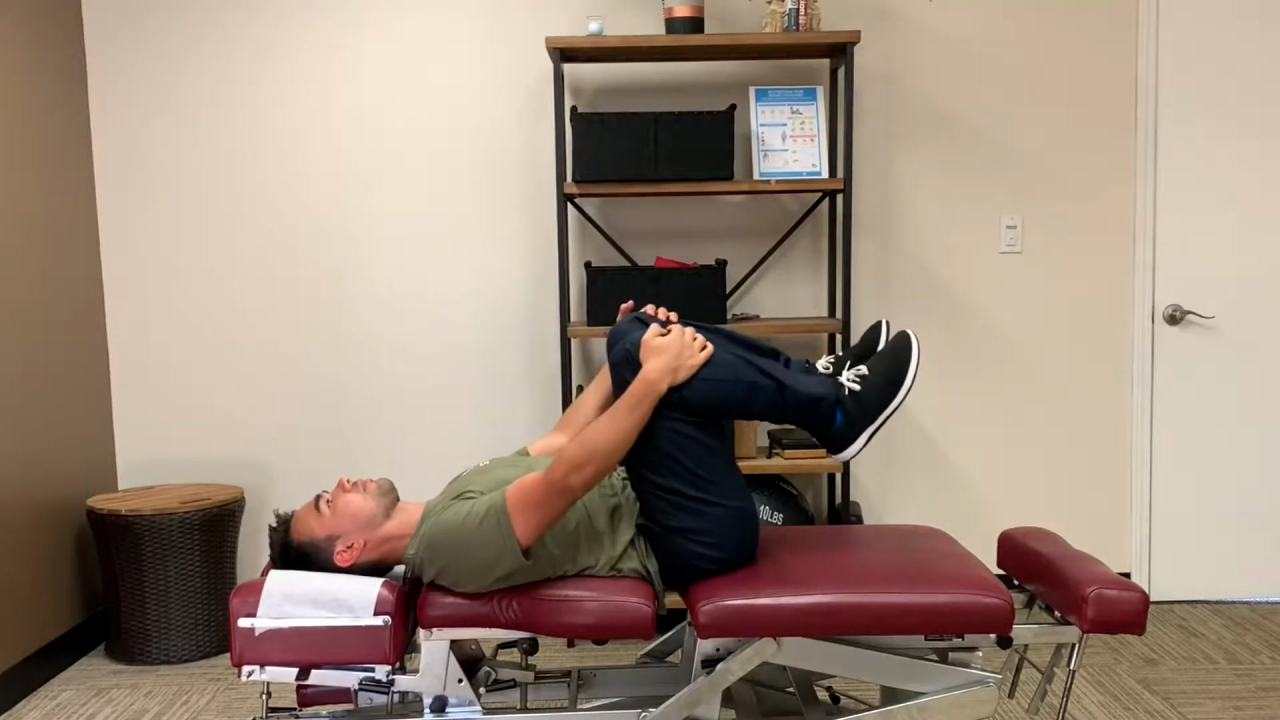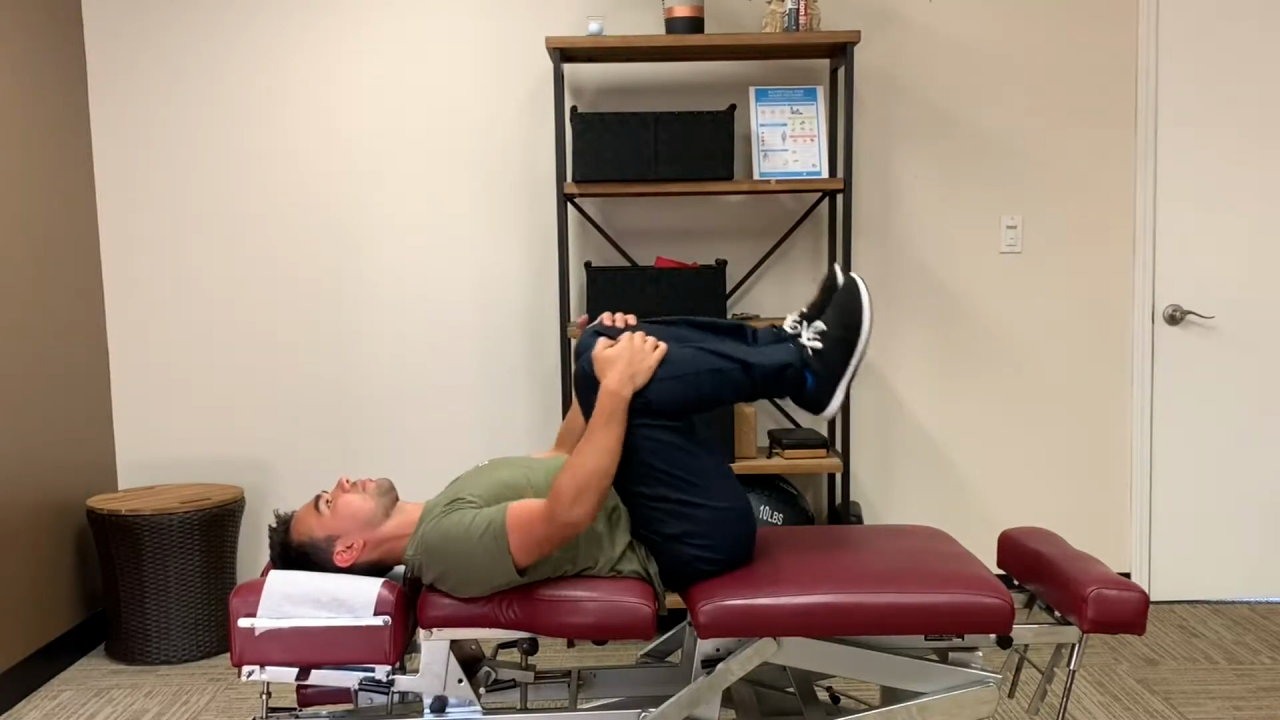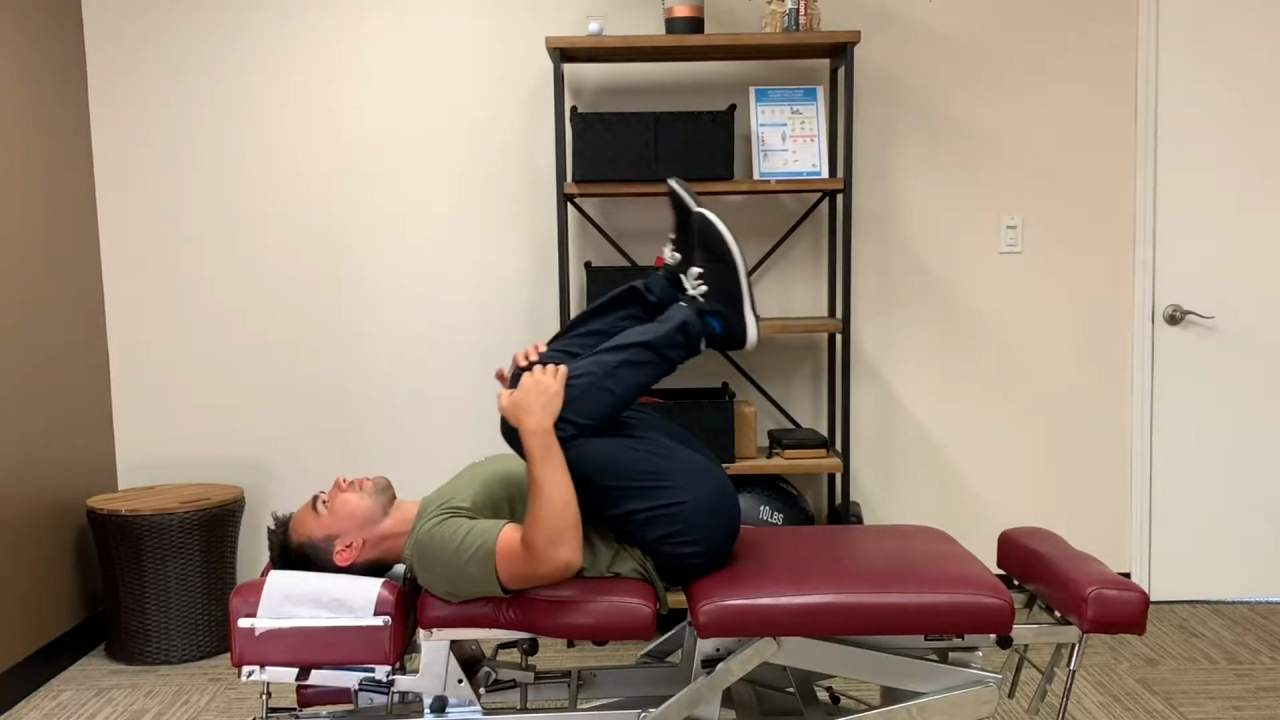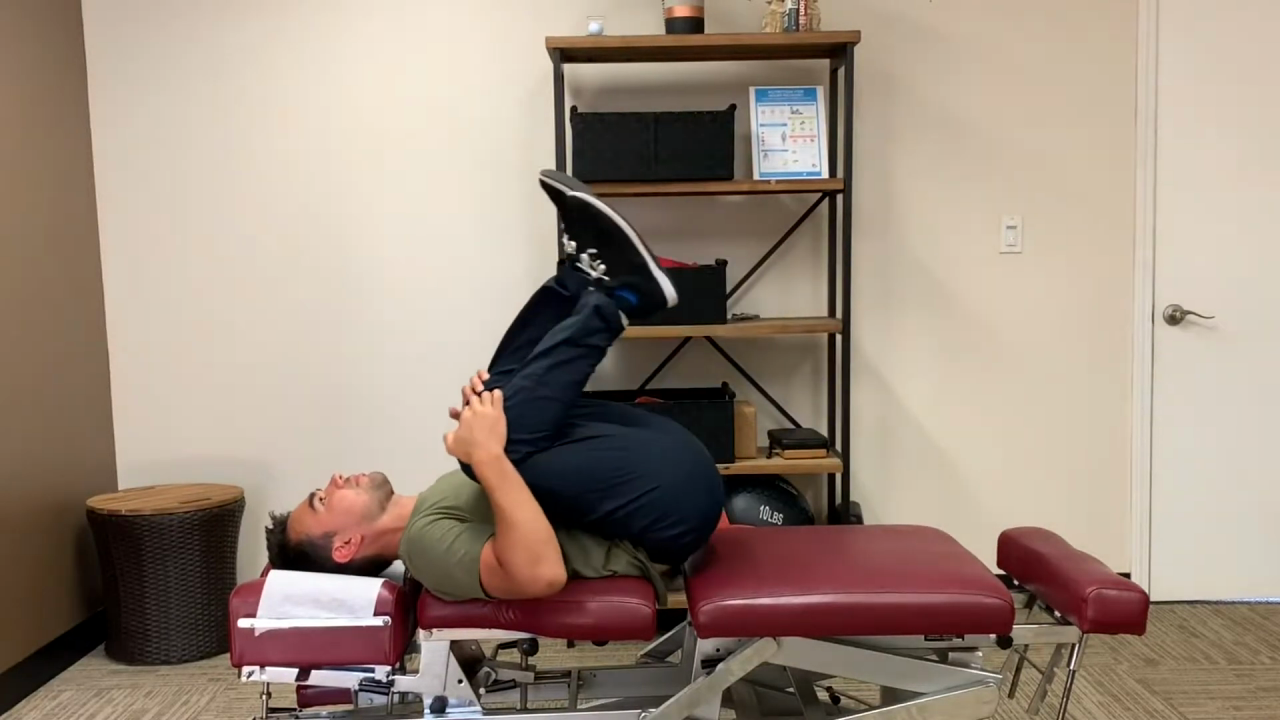
dt=0.4s
person 1, frame 1
left shoulder: (454, 506)
right shoulder: (450, 542)
left elbow: (559, 441)
right elbow: (570, 477)
left wrist: (632, 355)
right wrist: (655, 375)
left hip: (639, 504)
right hip: (694, 538)
left knee: (640, 340)
right knee: (650, 359)
left ankle: (821, 386)
right ankle: (833, 409)
person 1, frame 2
left shoulder: (447, 510)
right shoulder: (445, 544)
left elbow: (561, 459)
right elbow: (569, 513)
left wrist: (602, 372)
right wrist: (616, 388)
left hip: (639, 505)
right hip: (698, 535)
left knee: (607, 353)
right knee: (617, 370)
left ankle: (791, 346)
right ankle: (803, 370)
person 1, frame 3
left shoulder: (439, 514)
right shoulder: (437, 547)
left elbow: (551, 470)
right elbow: (558, 555)
left wrist: (538, 384)
right wrist: (536, 426)
left hip: (680, 489)
right hip: (690, 520)
left knee: (556, 382)
right knee: (536, 422)
left ankle: (681, 289)
right ankle: (703, 317)
person 1, frame 4
left shoulder: (433, 511)
right shoulder: (430, 545)
right elbow: (541, 573)
right wrist: (487, 453)
left knee: (510, 399)
left ankle: (595, 280)
right ankle: (610, 297)
